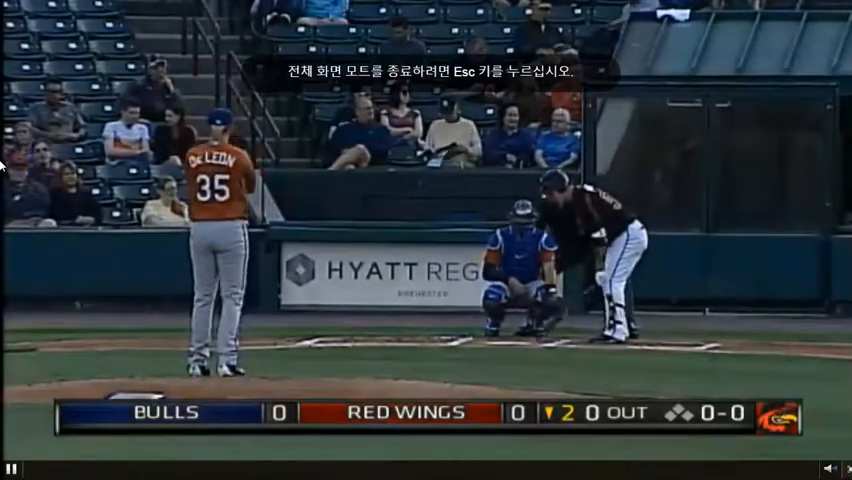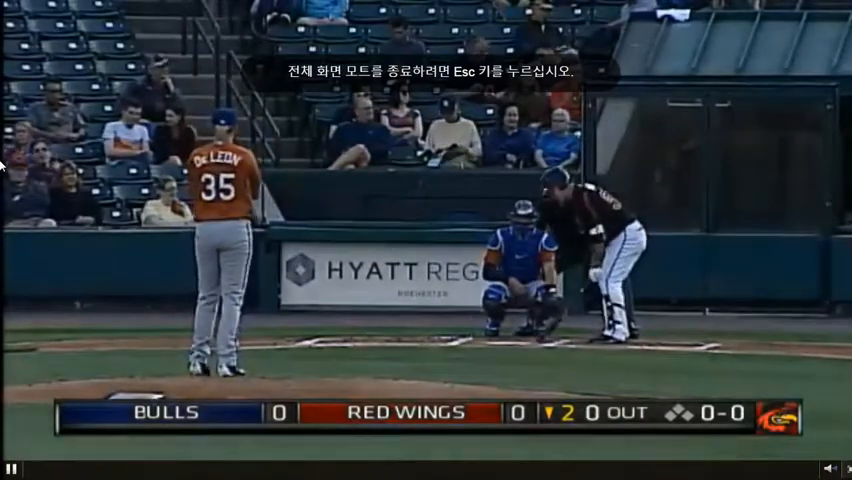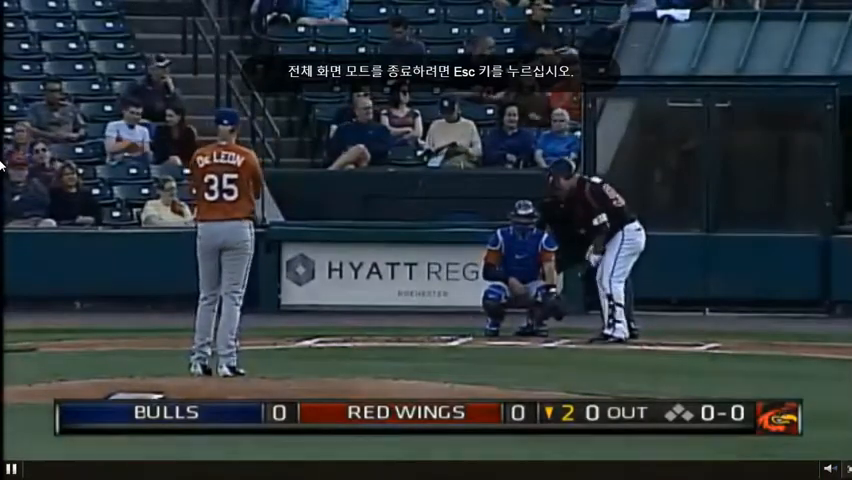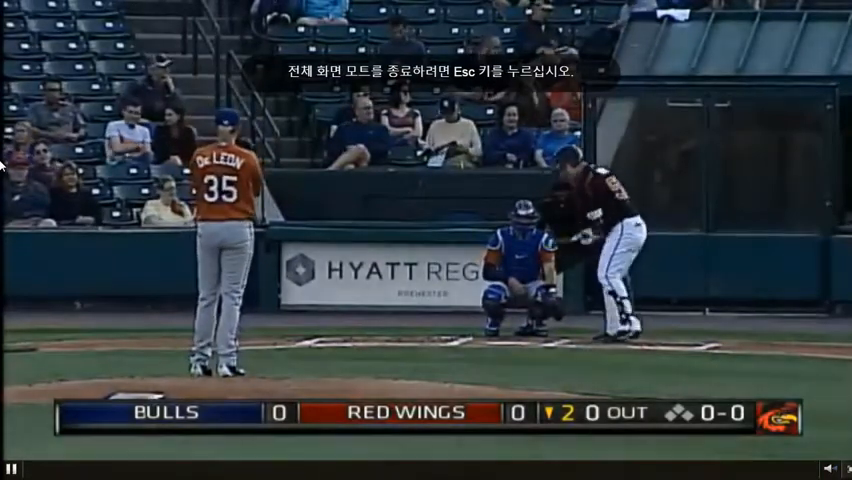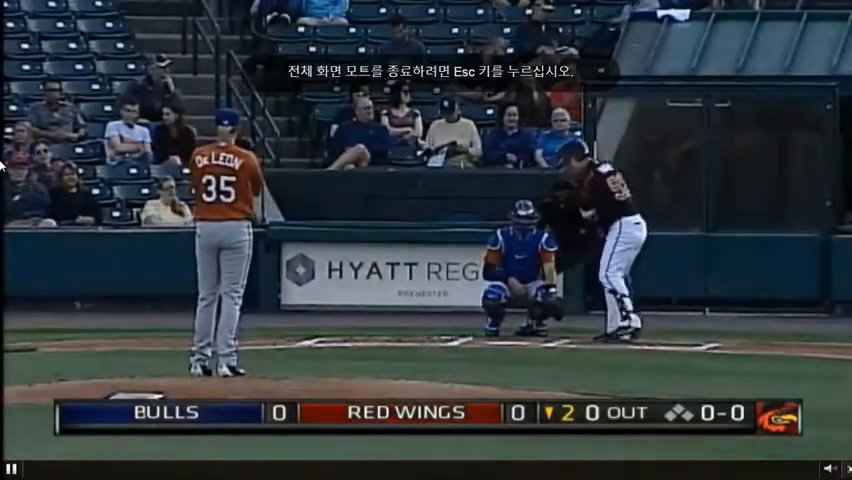
dt=0.2s
person 1, frame 1
left shoulder: (192, 156)
right shoulder: (239, 156)
right elbow: (251, 187)
left hip: (200, 229)
right hip: (231, 229)
left knee: (203, 297)
right knee: (232, 297)
left ankle: (198, 359)
right ankle: (227, 360)
person 1, frame 2
left shoulder: (196, 156)
right shoulder: (244, 156)
left elbow: (194, 190)
right elbow: (255, 192)
left hip: (205, 229)
right hip: (236, 229)
left knee: (206, 296)
right knee: (232, 297)
left ankle: (198, 356)
right ankle: (227, 361)
person 1, frame 3
left shoulder: (199, 156)
right shoulder: (247, 157)
left elbow: (197, 188)
right elbow: (258, 192)
left hip: (207, 229)
right hip: (238, 228)
left knee: (207, 296)
right knee: (232, 297)
left ankle: (199, 358)
right ankle: (226, 361)
person 1, frame 4
left shoulder: (199, 156)
right shoulder: (247, 158)
right elbow: (257, 191)
left hip: (207, 228)
right hip: (238, 229)
left knee: (207, 296)
right knee: (232, 296)
left ankle: (199, 359)
right ankle: (226, 360)
person 1, frame 5
left shoulder: (198, 156)
right shoulder: (246, 158)
right elbow: (257, 190)
left hip: (205, 228)
right hip: (236, 229)
left knee: (206, 296)
right knee: (231, 296)
left ankle: (199, 359)
right ankle: (226, 360)
person 2, frame 1
left shoulder: (584, 199)
right shoulder: (577, 196)
left elbow: (599, 237)
left wrist: (600, 267)
left hip: (630, 235)
right hip: (623, 235)
left knee: (612, 281)
right knee: (609, 281)
left ankle: (616, 331)
right ankle: (622, 327)
person 2, frame 2
left shoulder: (583, 198)
right shoulder: (580, 194)
left elbow: (598, 234)
left wrist: (595, 264)
left hip: (628, 235)
right hip: (624, 235)
left knee: (609, 281)
right knee: (606, 281)
left ankle: (616, 332)
right ankle: (620, 328)
person 2, frame 3
left shoulder: (586, 189)
right shoulder: (586, 186)
left elbow: (602, 224)
right elbow: (595, 223)
left wrist: (596, 251)
right wrist: (597, 247)
left hip: (626, 234)
right hip: (627, 234)
left knee: (611, 280)
right knee: (603, 280)
left ankle: (615, 331)
right ankle: (615, 329)
person 2, frame 4
left shoulder: (588, 180)
right shoulder: (597, 173)
left elbow: (596, 217)
left wrist: (591, 233)
right wrist: (592, 232)
left hip: (625, 229)
right hip: (634, 227)
left knee: (607, 275)
right knee: (612, 277)
left ankle: (628, 323)
right ankle: (614, 329)
person 2, frame 5
left shoulder: (589, 178)
right shoulder: (607, 168)
left elbow: (588, 214)
left wrist: (597, 216)
left hip: (623, 227)
right hip: (636, 225)
left knee: (608, 274)
right knee: (612, 276)
left ankle: (628, 321)
right ankle: (614, 328)
person 3, frame 1
left shoulder: (542, 238)
right shoulder: (500, 236)
left elbow: (549, 267)
right elbow: (487, 271)
left wrist: (551, 290)
right wrist: (509, 280)
left hip: (532, 285)
right hip: (507, 285)
left knee: (550, 300)
right knee: (491, 298)
left ankle: (535, 323)
right ankle: (494, 323)
person 3, frame 2
left shoulder: (543, 238)
right shoulder: (500, 236)
left elbow: (549, 267)
right elbow: (487, 271)
left wrist: (551, 290)
right wrist: (509, 280)
left hip: (532, 285)
right hip: (507, 285)
left knee: (551, 301)
right knee: (491, 298)
left ankle: (534, 323)
right ankle: (494, 323)
person 3, frame 3
left shoulder: (543, 238)
right shoulder: (501, 236)
left elbow: (549, 267)
right elbow: (488, 271)
left wrist: (552, 290)
right wrist: (509, 280)
left hip: (532, 285)
right hip: (507, 284)
left knee: (550, 300)
right knee: (491, 298)
left ankle: (535, 323)
right ankle: (494, 323)
person 3, frame 4
left shoulder: (543, 239)
right shoulder: (501, 236)
left elbow: (549, 267)
right elbow: (488, 271)
left wrist: (551, 290)
right wrist: (509, 280)
left hip: (532, 285)
right hip: (507, 284)
left knee: (550, 300)
right knee: (491, 297)
left ankle: (535, 323)
right ankle: (494, 323)
person 3, frame 5
left shoulder: (543, 238)
right shoulder: (500, 237)
left elbow: (549, 267)
right elbow: (487, 271)
left wrist: (552, 290)
right wrist: (509, 280)
left hip: (532, 285)
right hip: (507, 284)
left knee: (550, 300)
right knee: (491, 297)
left ankle: (535, 323)
right ankle: (493, 323)
